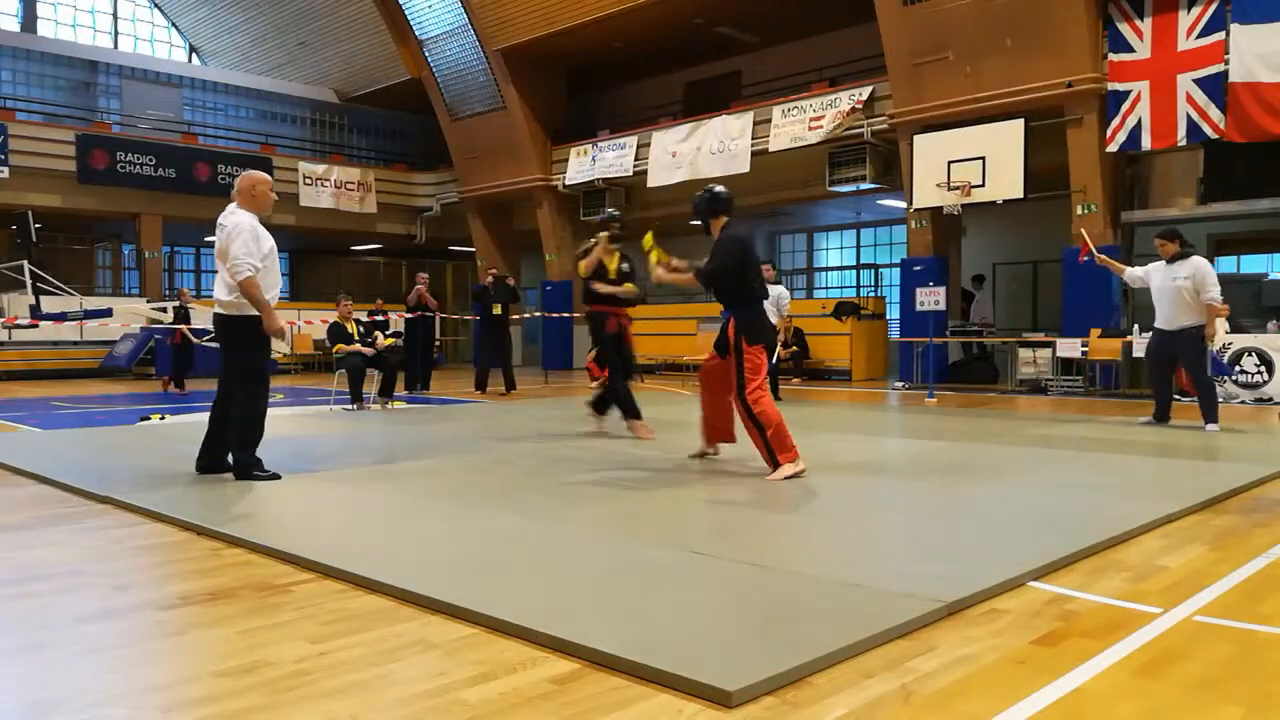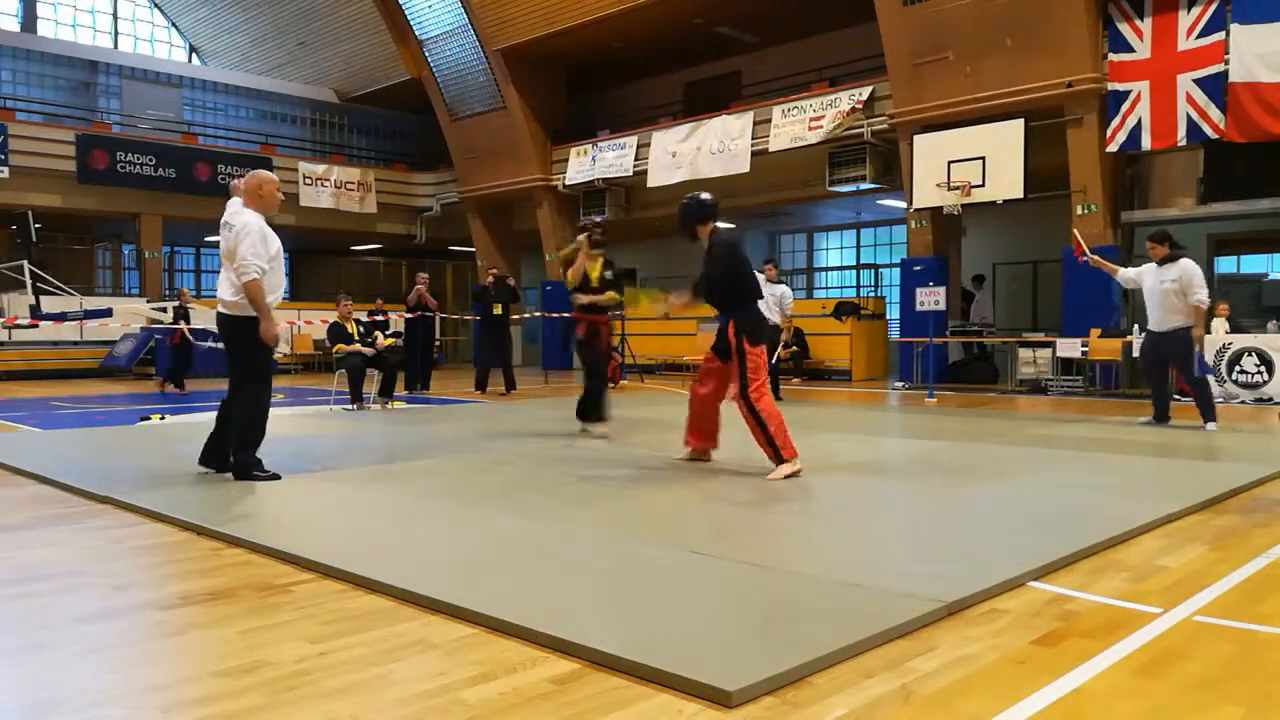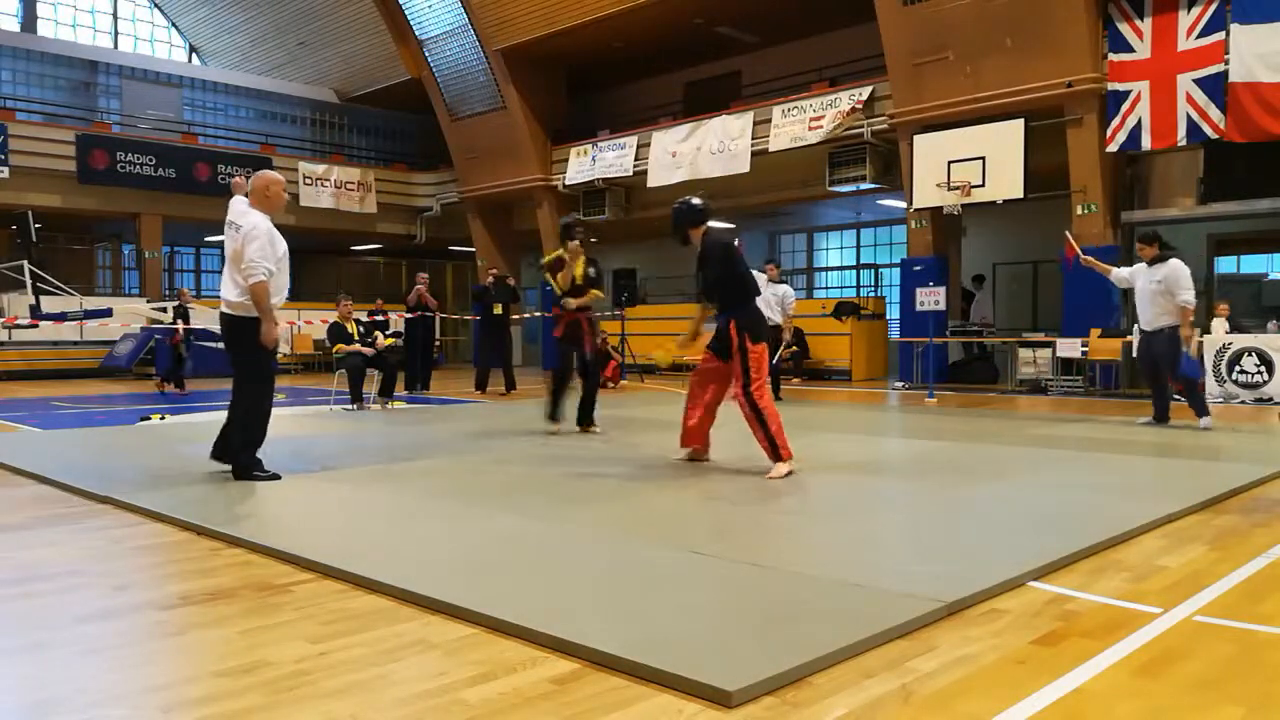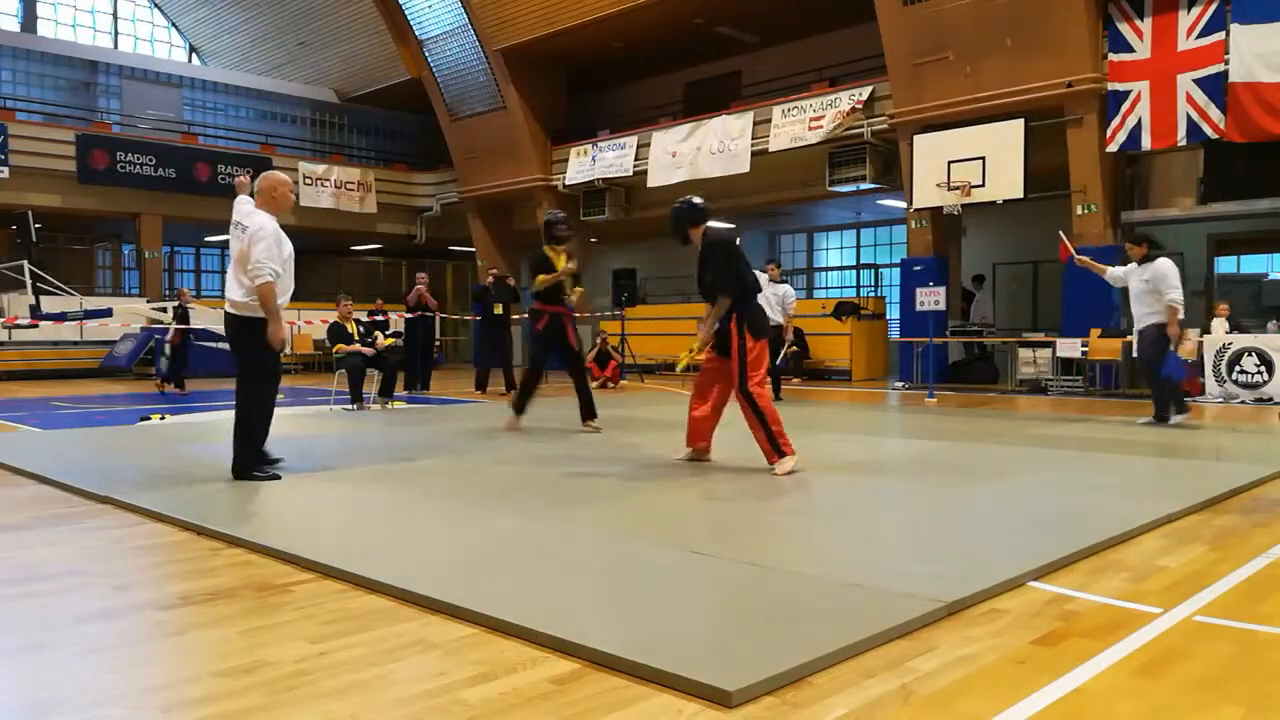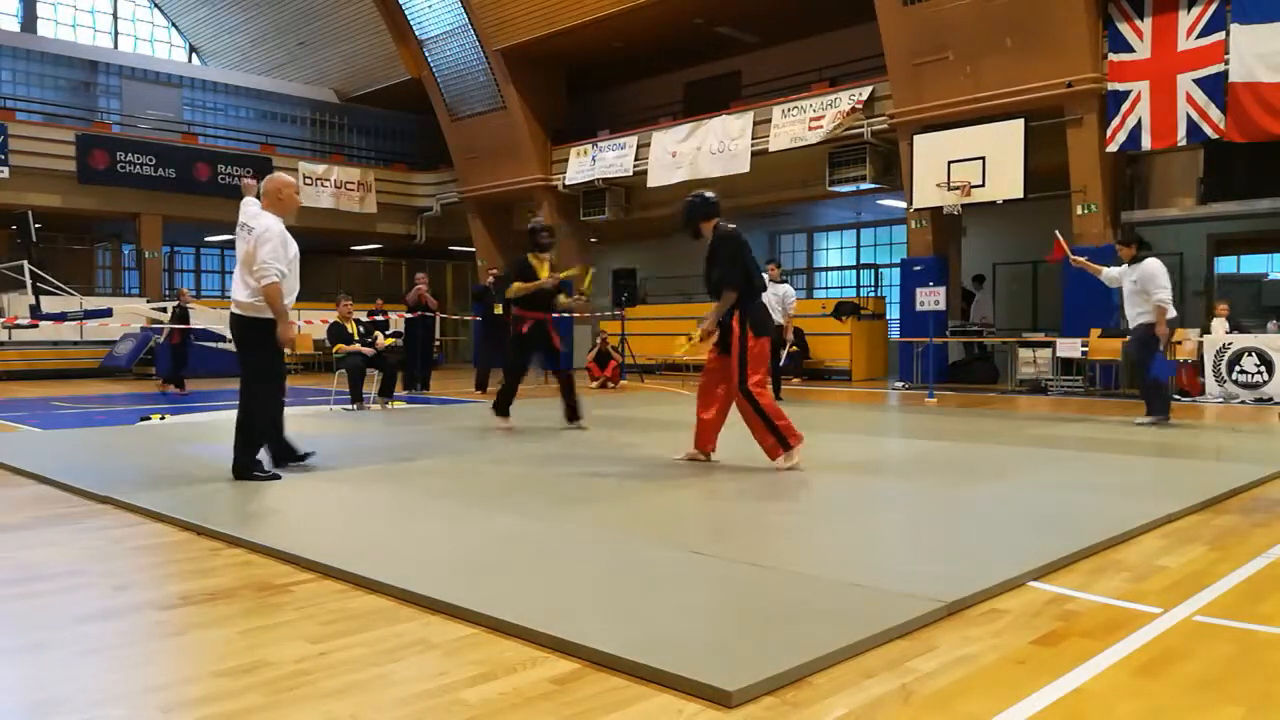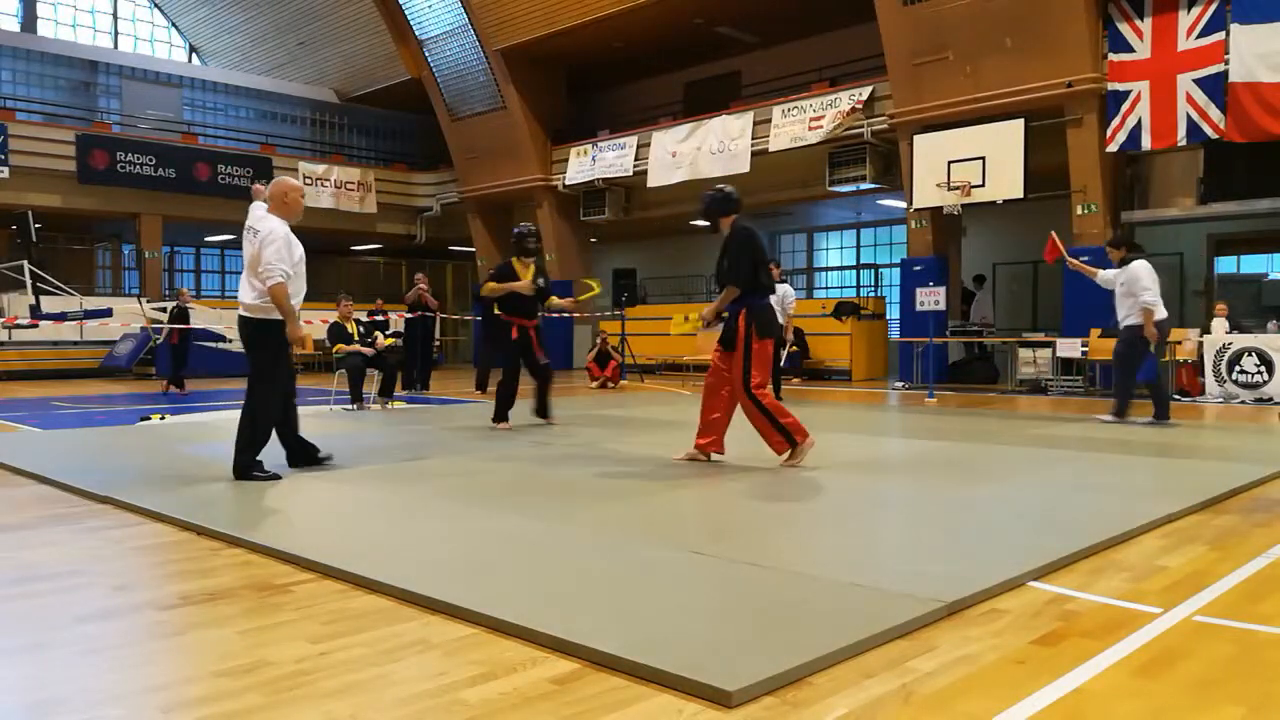
dt=0.1s
person 1, frame 1
left shoulder: (231, 216)
right shoulder: (245, 224)
right elbow: (244, 276)
left wrist: (239, 195)
right wrist: (269, 314)
left hip: (233, 316)
right hip: (245, 319)
left knee: (232, 390)
right knee: (251, 391)
left ankle: (213, 456)
right ankle: (245, 462)
person 1, frame 2
left shoulder: (235, 215)
right shoulder: (254, 225)
right elbow: (250, 278)
left wrist: (239, 191)
right wrist: (267, 319)
left hip: (235, 317)
right hip: (247, 320)
left knee: (242, 389)
right knee: (253, 391)
left ankle: (216, 452)
right ankle: (245, 462)
person 1, frame 3
left shoulder: (239, 212)
right shoulder: (260, 227)
left elbow: (239, 198)
right elbow: (256, 278)
left wrist: (239, 188)
right wrist: (269, 322)
left hip: (238, 317)
right hip: (250, 320)
left knee: (249, 388)
right knee: (256, 389)
left ankle: (229, 449)
right ankle: (245, 463)
person 1, frame 4
left shoulder: (244, 213)
right shoulder: (266, 228)
left elbow: (244, 198)
right elbow: (263, 279)
left wrist: (243, 188)
right wrist: (275, 323)
left hip: (242, 317)
right hip: (254, 320)
left knee: (256, 387)
right knee: (257, 390)
left ankle: (250, 452)
right ankle: (246, 463)
person 1, frame 5
left shoulder: (252, 213)
right shoulder: (272, 229)
left elbow: (250, 200)
right elbow: (269, 280)
left wrist: (250, 189)
right wrist: (284, 323)
left hip: (251, 318)
right hip: (260, 321)
left knee: (270, 387)
right knee: (259, 391)
left ankle: (280, 449)
right ankle: (245, 464)
person 1, frame 6
left shoulder: (258, 218)
right shoulder: (277, 231)
left elbow: (259, 204)
right elbow: (274, 281)
left wrist: (259, 196)
right wrist: (292, 322)
left hip: (259, 319)
right hip: (266, 321)
left knee: (282, 387)
right knee: (264, 392)
left ankle: (299, 451)
right ankle: (246, 463)
person 2, frame 1
left shoulder: (732, 240)
right shoulder: (733, 236)
left elbow: (706, 278)
right elbow: (715, 268)
left wrist: (667, 278)
right wrist: (684, 265)
left hip: (745, 326)
right hip: (738, 324)
left knee: (749, 393)
right knee: (713, 378)
left ankle: (787, 459)
right ankle: (713, 441)
person 2, frame 2
left shoulder: (720, 244)
right shoulder: (717, 244)
left elbow: (706, 290)
left wrist: (676, 303)
right wrist: (683, 299)
left hip: (743, 327)
right hip: (733, 326)
left knee: (751, 393)
right knee: (705, 384)
left ankle: (786, 458)
right ankle: (699, 446)
person 2, frame 3
left shoulder: (717, 245)
right shoulder: (708, 247)
left elbow: (714, 299)
left wrist: (692, 332)
right wrist: (698, 329)
left hip: (744, 326)
right hip: (730, 326)
left knee: (751, 391)
right knee: (702, 383)
left ankle: (781, 457)
right ankle: (697, 446)
person 2, frame 4
left shoulder: (719, 243)
right shoulder: (709, 246)
left elbow: (727, 293)
left wrist: (708, 329)
right wrist: (706, 329)
left hip: (746, 323)
right hip: (731, 324)
left knee: (748, 388)
right knee: (707, 383)
left ankle: (783, 453)
right ankle: (699, 446)
person 2, frame 5
left shoulder: (727, 238)
right shoulder: (720, 241)
left elbow: (734, 288)
left wrist: (713, 320)
right wrist: (713, 321)
left hip: (748, 321)
right hip: (736, 321)
left knee: (747, 387)
right knee: (712, 383)
left ankle: (788, 443)
right ankle: (703, 447)
person 2, frame 6
left shoulder: (742, 234)
right shoulder: (735, 237)
left elbow: (738, 284)
left wrist: (713, 309)
right wrist: (717, 312)
left hip: (754, 321)
right hip: (741, 319)
left knee: (749, 387)
right knee: (717, 383)
left ankle: (797, 440)
right ankle: (705, 446)
person 3, frame 1
left shoulder: (625, 260)
right shoulder: (589, 255)
left elbow: (632, 290)
right elbow: (584, 271)
left wrist: (610, 288)
right wrist: (600, 246)
left hip: (620, 318)
right hip: (599, 318)
left knee: (623, 368)
right knee: (616, 368)
left ankle: (598, 407)
right ankle: (633, 420)
person 3, frame 2
left shoulder: (610, 267)
right shoulder: (575, 263)
left elbow: (614, 296)
right elbow: (573, 281)
left wrist: (590, 298)
right wrist: (582, 253)
left hip: (603, 325)
right hip: (582, 324)
left knee: (601, 375)
right knee: (594, 370)
left ankle: (588, 417)
right ankle: (595, 418)
person 3, frame 3
left shoulder: (592, 264)
right shoulder: (556, 262)
left elbow: (596, 294)
right elbow: (562, 285)
left wrist: (578, 301)
right wrist: (570, 259)
left hip: (585, 323)
right hip: (563, 323)
left knee: (591, 373)
right knee: (562, 369)
left ankle: (586, 421)
right ankle: (554, 417)
person 3, frame 4
left shoulder: (571, 259)
right shoulder: (539, 257)
left elbow: (576, 288)
right elbow: (537, 285)
left wrist: (574, 297)
right wrist: (561, 274)
left hip: (565, 318)
right hip: (543, 317)
left knee: (577, 367)
right knee: (536, 366)
left ankle: (588, 417)
right ankle: (518, 411)
person 3, frame 5
left shoulder: (552, 268)
right shoulder: (521, 264)
left elbow: (557, 298)
right elbow: (511, 291)
left wrist: (570, 301)
right wrist: (540, 283)
left hip: (545, 324)
right hip: (524, 323)
left knee: (563, 369)
right knee: (515, 370)
left ankle: (573, 416)
right ankle: (501, 411)
person 3, frame 6
left shoulder: (540, 272)
right shoulder: (505, 269)
left elbow: (548, 300)
right elbow: (486, 289)
left wrist: (563, 304)
right wrist: (514, 286)
left hip: (531, 329)
right hip: (511, 327)
left knee: (543, 372)
right knee: (511, 373)
left ankle: (542, 411)
right ankle: (500, 417)
person 4, frame 1
left shoulder: (1197, 265)
right shoulder: (1156, 269)
left elbow: (1211, 297)
right elbow: (1132, 275)
left wrist: (1211, 325)
right wrist: (1108, 263)
left hip: (1192, 330)
right hip: (1163, 331)
left knee: (1201, 376)
right knee: (1157, 374)
left ankle: (1211, 420)
right ankle: (1161, 415)
person 4, frame 2
left shoulder: (1186, 267)
right shoulder: (1148, 270)
left elbow: (1199, 299)
right elbow: (1125, 276)
left wrist: (1198, 327)
right wrist: (1101, 263)
left hip: (1182, 332)
right hip: (1156, 332)
left knee: (1193, 376)
right knee: (1154, 376)
left ankle: (1209, 419)
right ankle: (1160, 416)
person 4, frame 3
left shoulder: (1174, 267)
right shoulder: (1142, 269)
left elbow: (1186, 299)
right elbow: (1119, 276)
left wrist: (1185, 327)
right wrist: (1094, 264)
left hip: (1171, 329)
right hip: (1149, 331)
left knee: (1178, 372)
right knee: (1152, 375)
left ankle: (1203, 413)
right ankle: (1160, 415)
person 4, frame 4
left shoulder: (1162, 266)
right shoulder: (1135, 268)
left elbow: (1174, 298)
right elbow: (1114, 274)
left wrist: (1173, 325)
right wrist: (1089, 264)
left hip: (1162, 327)
right hip: (1147, 328)
left knee: (1159, 370)
right knee: (1151, 372)
left ankle: (1180, 409)
right ankle: (1161, 414)
person 4, frame 5
left shoulder: (1149, 266)
right shoulder: (1131, 268)
left elbow: (1160, 297)
right elbow: (1109, 275)
left wrist: (1160, 324)
right wrist: (1084, 264)
left hip: (1153, 326)
right hip: (1146, 326)
left knee: (1141, 367)
right knee: (1151, 370)
left ankle: (1156, 412)
right ankle: (1160, 412)
person 4, frame 6
left shoulder: (1137, 267)
right shoulder: (1125, 270)
left elbow: (1148, 300)
right elbow: (1105, 277)
left wrist: (1149, 326)
right wrist: (1079, 266)
left hip: (1141, 328)
right hip: (1138, 327)
left knee: (1123, 368)
left ankle: (1119, 413)
right ankle: (1162, 414)
